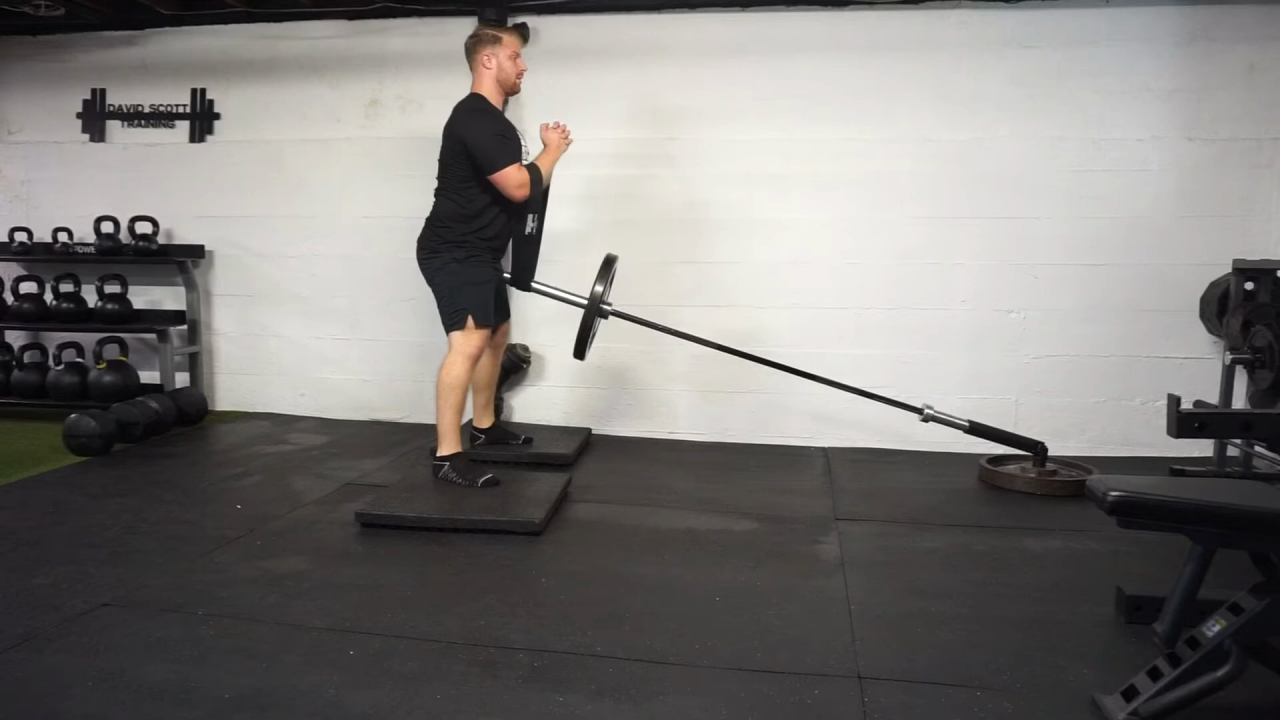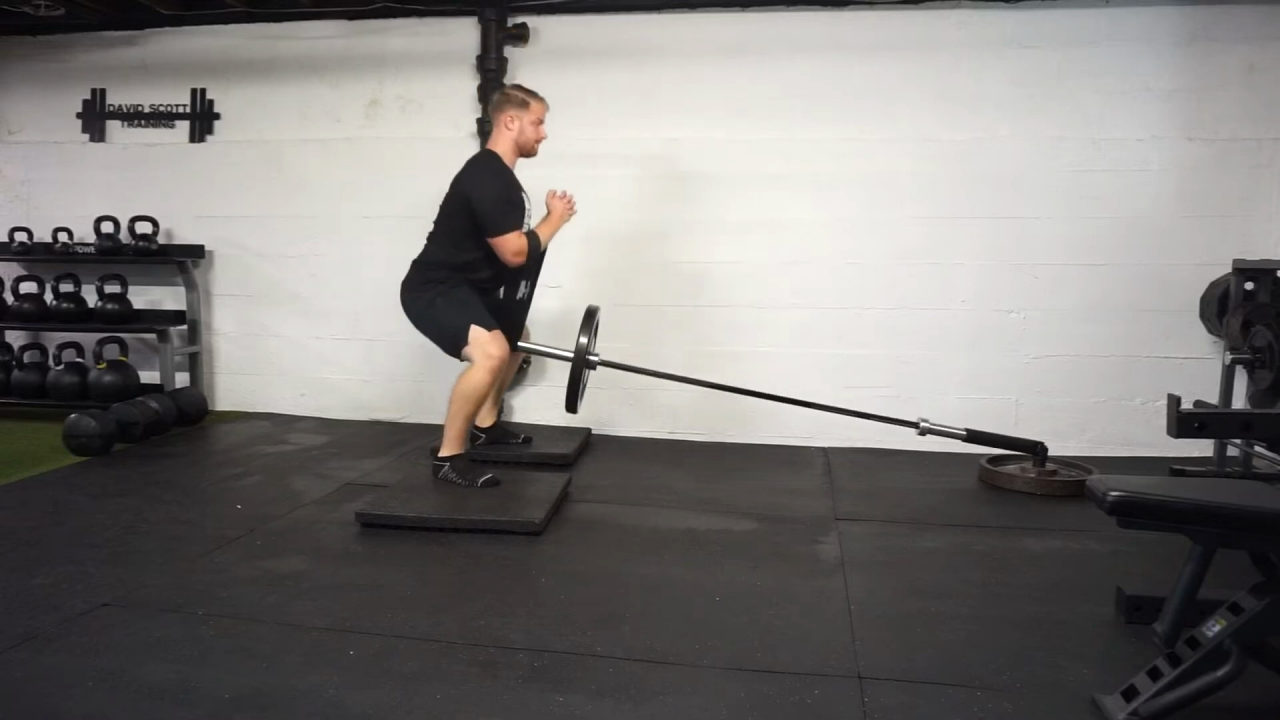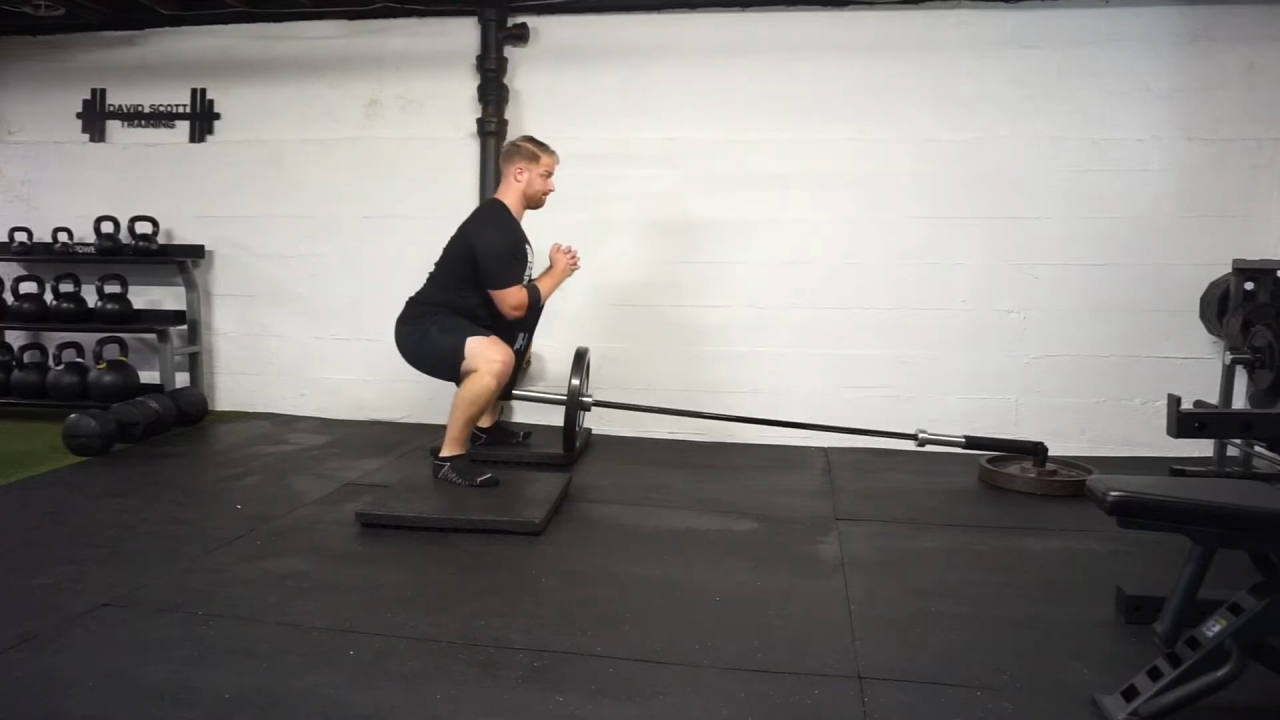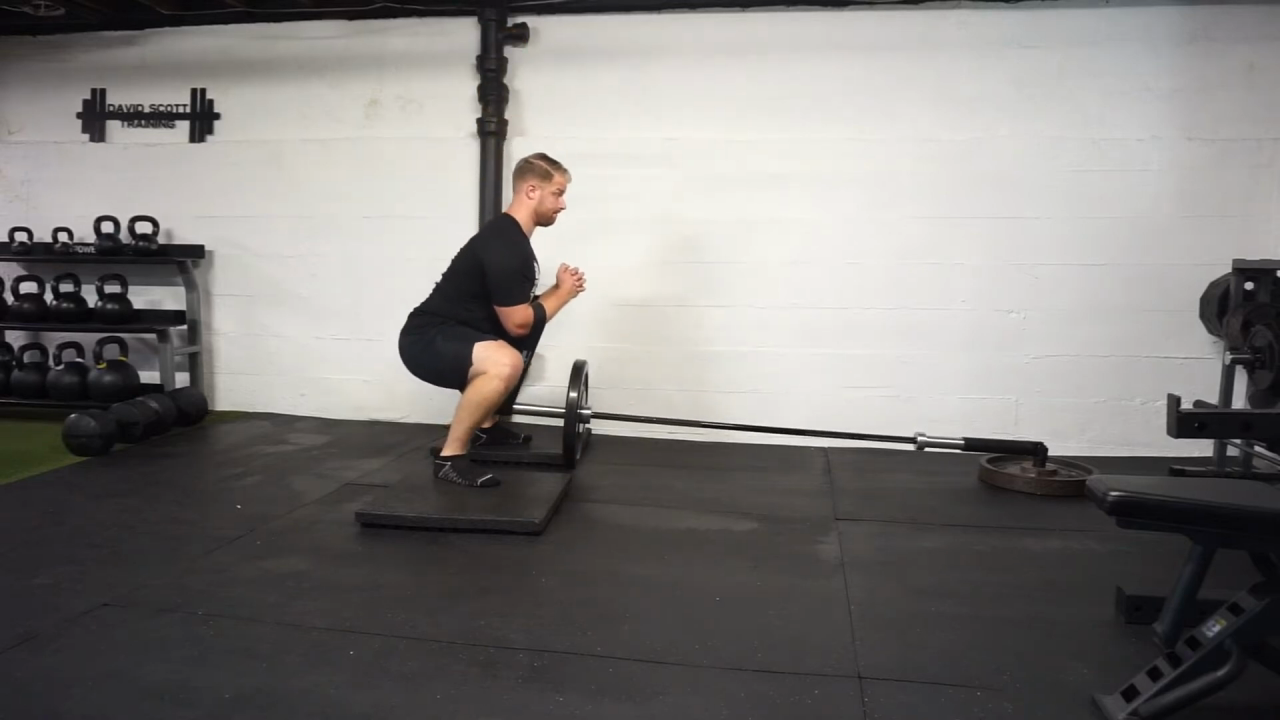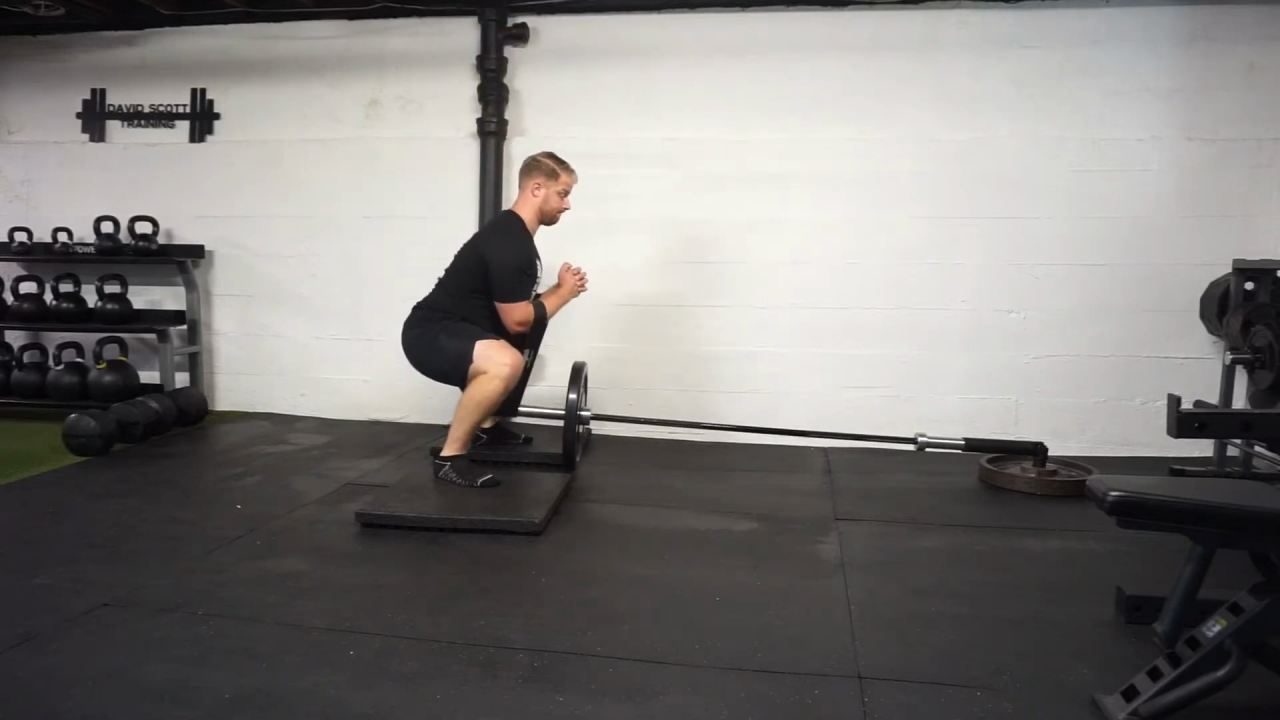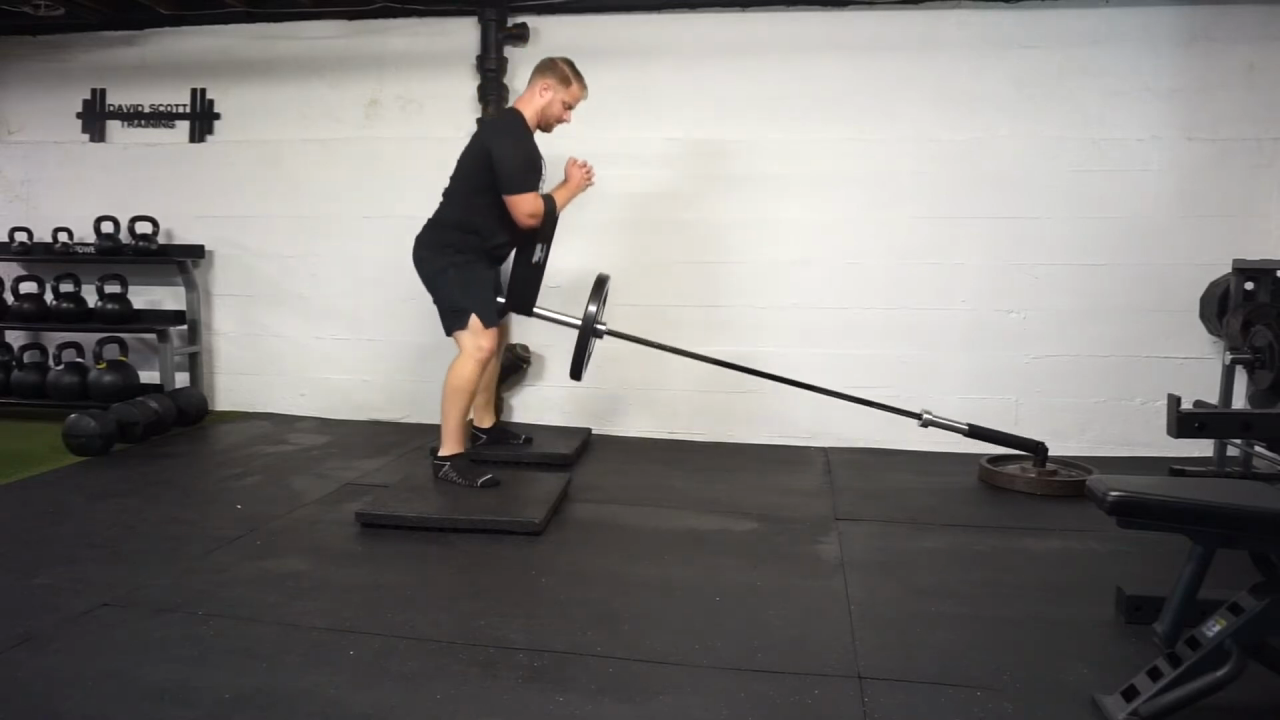
dt=0.7s
person 1, frame 1
left shoulder: (489, 117)
right shoulder: (475, 118)
right elbow: (519, 186)
right wrist: (553, 149)
left hip: (478, 251)
right hip: (456, 252)
left knee: (495, 335)
right knee: (468, 343)
left ankle: (484, 427)
right ankle: (448, 456)
person 1, frame 2
left shoulder: (498, 174)
right shoulder: (488, 179)
left elbow: (512, 250)
right elbow: (515, 253)
right wrist: (556, 217)
left hip: (466, 285)
right hip: (433, 290)
left knee: (515, 337)
right knee: (490, 352)
left ankle: (485, 425)
right ankle: (449, 457)
person 1, frame 3
left shoulder: (504, 222)
right shoulder: (494, 231)
left elbow: (511, 298)
right elbow: (514, 306)
left wrist: (555, 271)
right wrist: (559, 272)
left hip: (455, 320)
right hip: (423, 328)
left knee: (518, 346)
right knee: (497, 360)
left ankle: (485, 426)
right ankle: (450, 458)
person 1, frame 4
left shoulder: (511, 237)
right shoulder: (505, 247)
left elbow: (516, 314)
right elbow: (519, 322)
left wrist: (560, 289)
right wrist: (564, 292)
left hip: (452, 333)
right hip: (427, 339)
left knee: (521, 351)
right knee: (505, 364)
left ankle: (486, 427)
right ankle: (451, 458)
person 1, frame 5
left shoulder: (514, 234)
right shoulder: (508, 244)
left elbow: (516, 311)
right elbow: (517, 320)
left wrist: (561, 289)
right wrist: (566, 292)
left hip: (453, 327)
right hip: (430, 335)
left knee: (514, 354)
right knee: (506, 363)
left ankle: (486, 427)
right ankle: (451, 457)
person 1, frame 6
left shoulder: (512, 131)
right shoulder: (510, 137)
left elbow: (521, 210)
right elbow: (527, 214)
right wrist: (573, 186)
left hip: (472, 252)
right hip: (450, 254)
left knee: (493, 338)
right knee: (478, 345)
left ankle: (485, 427)
right ankle: (449, 457)
